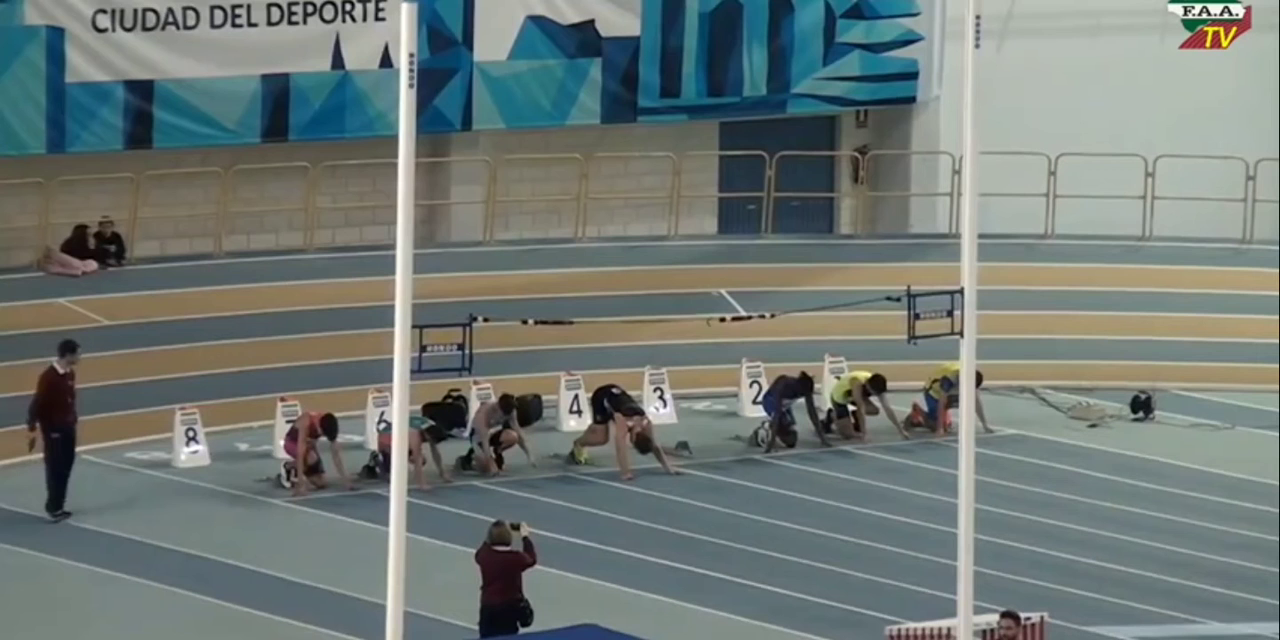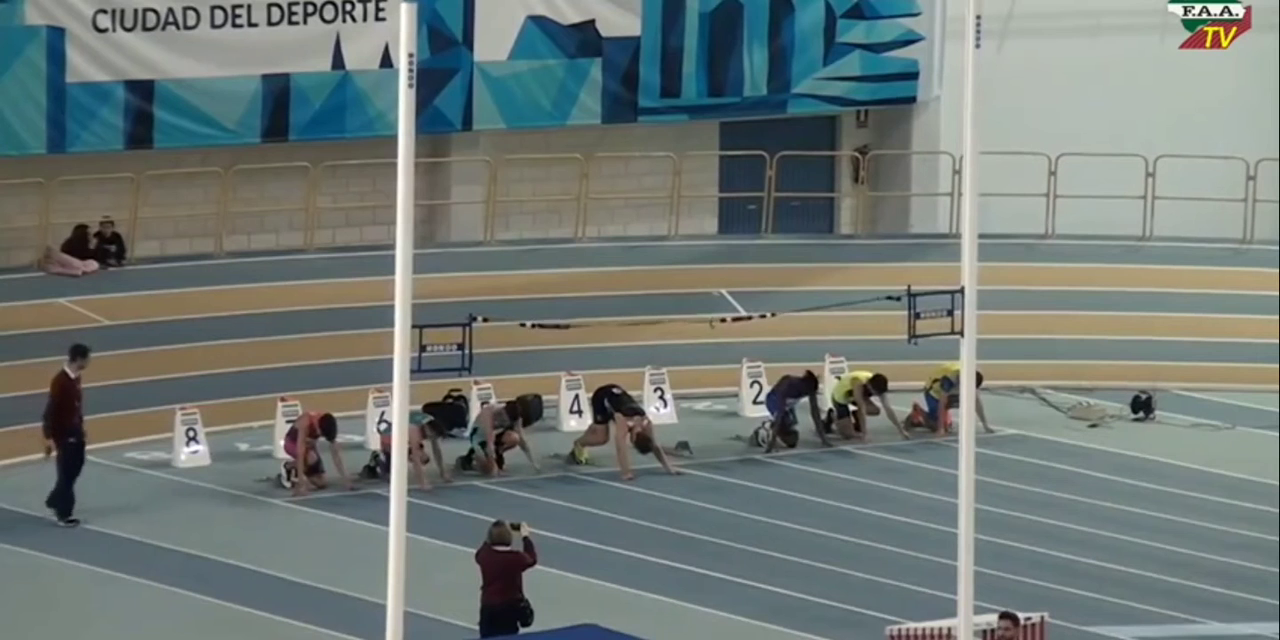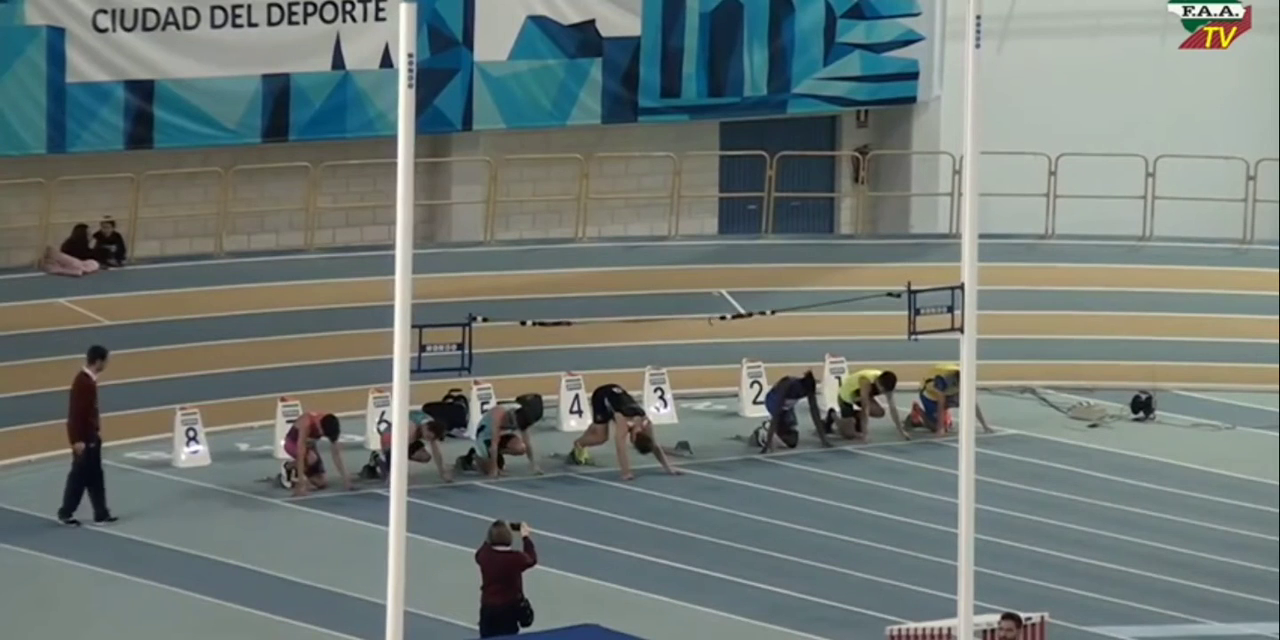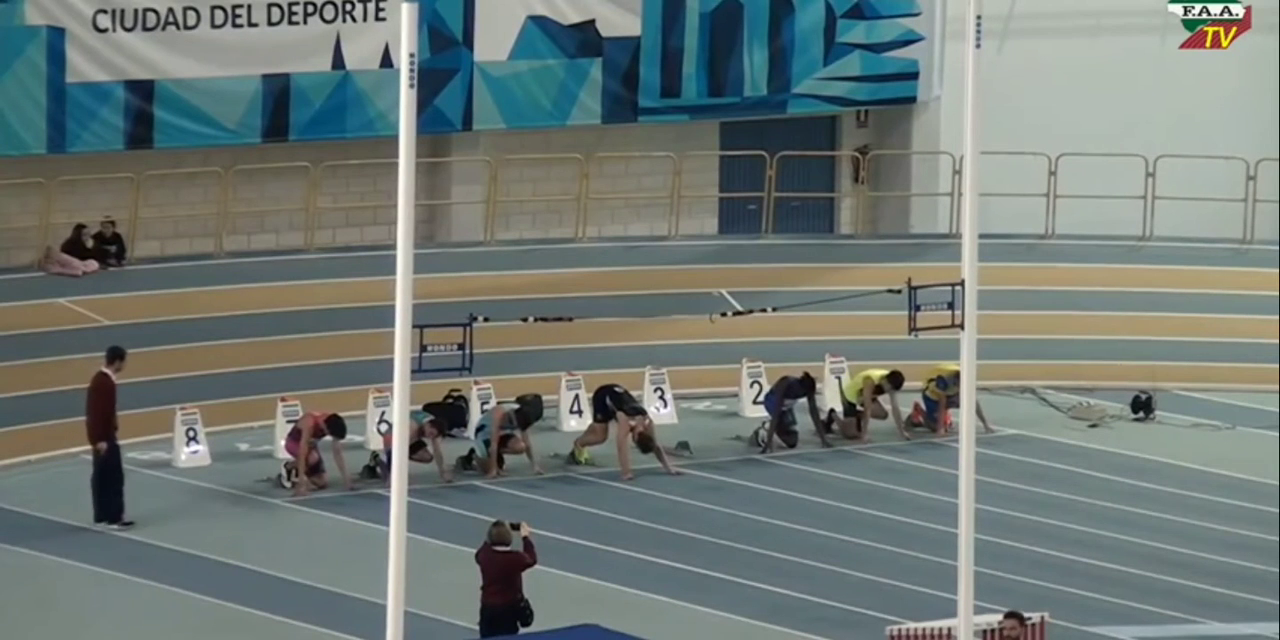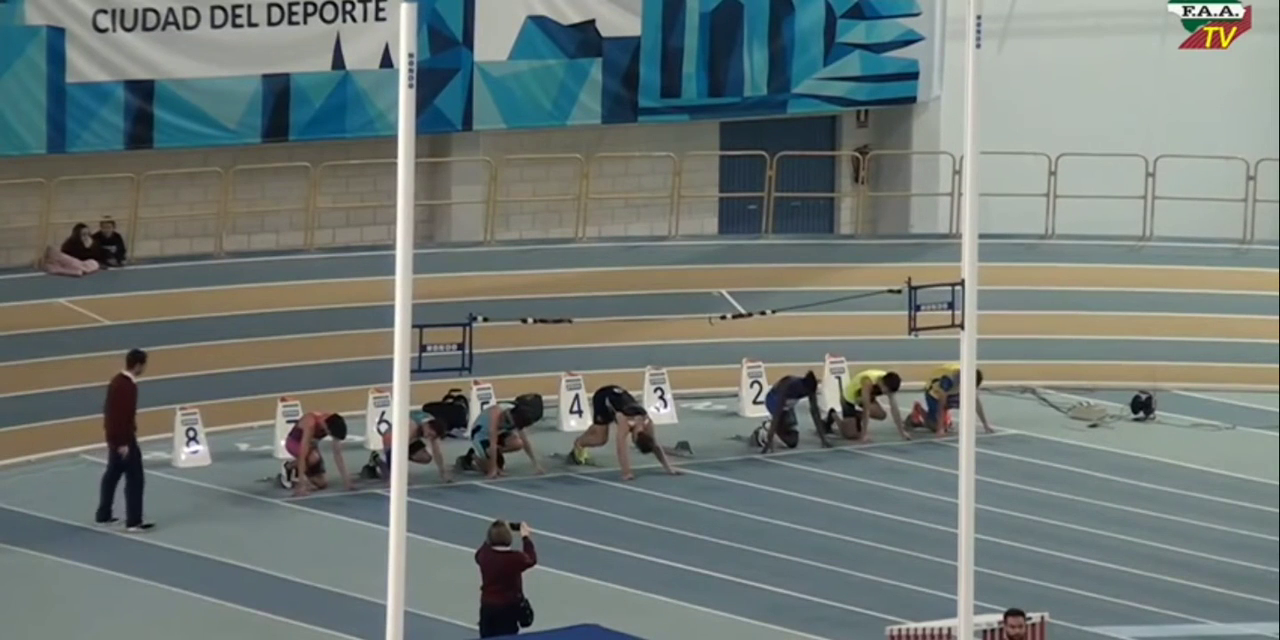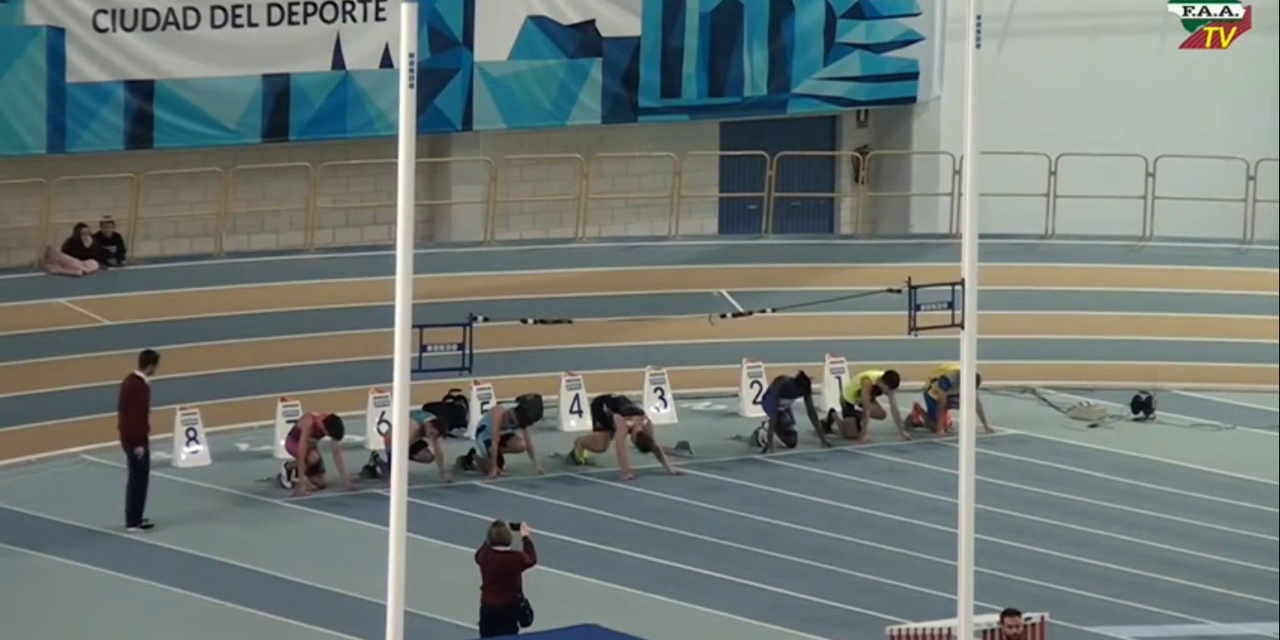
dt=0.4s
person 1, frame 1
left shoulder: (70, 374)
right shoulder: (48, 377)
right elbow: (37, 404)
left wrist: (74, 421)
right wrist: (32, 428)
left hip: (68, 427)
right hip: (53, 429)
left knee: (65, 467)
right knee: (55, 468)
left ankle: (56, 506)
right ankle: (54, 508)
person 1, frame 2
left shoulder: (76, 377)
right shoulder: (60, 381)
right elbow: (50, 410)
left wrist: (80, 426)
right wrist: (48, 437)
left hip: (75, 430)
right hip: (64, 433)
left knee: (74, 467)
right knee: (67, 471)
left ankle: (55, 501)
right ankle: (63, 514)
person 1, frame 3
left shoulder: (89, 380)
right shoulder: (83, 383)
right elbow: (76, 413)
right wrist: (78, 440)
left hip: (91, 435)
right hip: (84, 437)
left knee: (95, 474)
right knee: (80, 474)
left ankle: (101, 514)
right ankle: (65, 513)
person 1, frame 4
left shoulder: (99, 378)
right shoulder: (106, 383)
right elbow: (102, 412)
right wrist: (101, 439)
left hip: (98, 435)
right hip: (104, 436)
left knee: (101, 475)
right knee: (114, 476)
left ankle: (101, 515)
right ankle: (114, 518)
person 1, frame 5
left shoulder: (117, 381)
right shoulder: (128, 386)
right elbow: (124, 416)
right wrist: (123, 443)
left hip: (113, 436)
right hip: (123, 438)
left knee: (112, 475)
right knee: (135, 478)
left ankle: (103, 515)
right ankle: (134, 521)
person 1, frame 6
left shoulder: (130, 381)
right shoulder: (140, 387)
right elbow: (137, 417)
right wrist: (138, 444)
left hip: (129, 436)
right hip: (135, 439)
left knee: (139, 476)
right knee: (138, 478)
left ankle: (134, 516)
right ankle: (133, 521)
